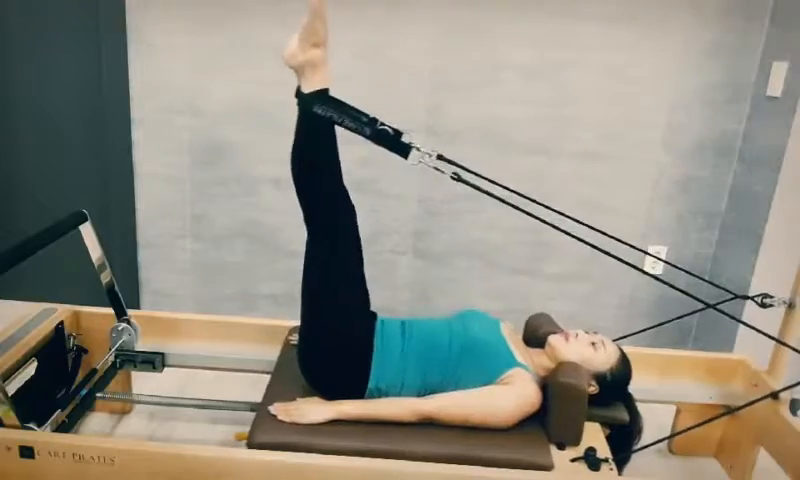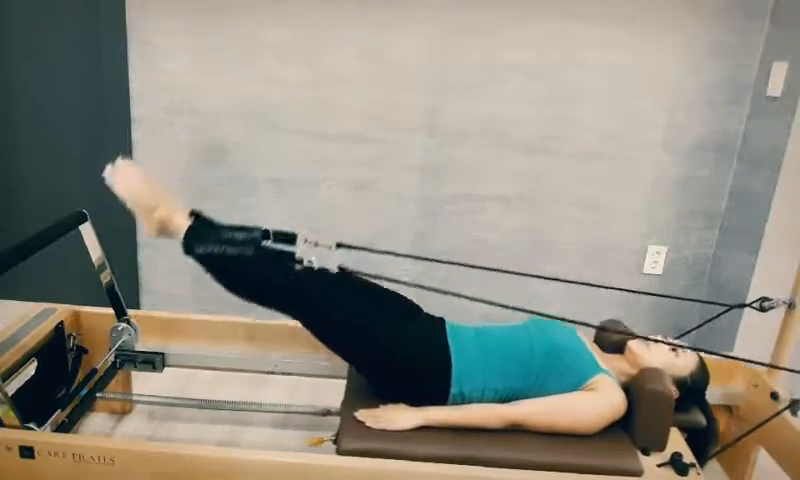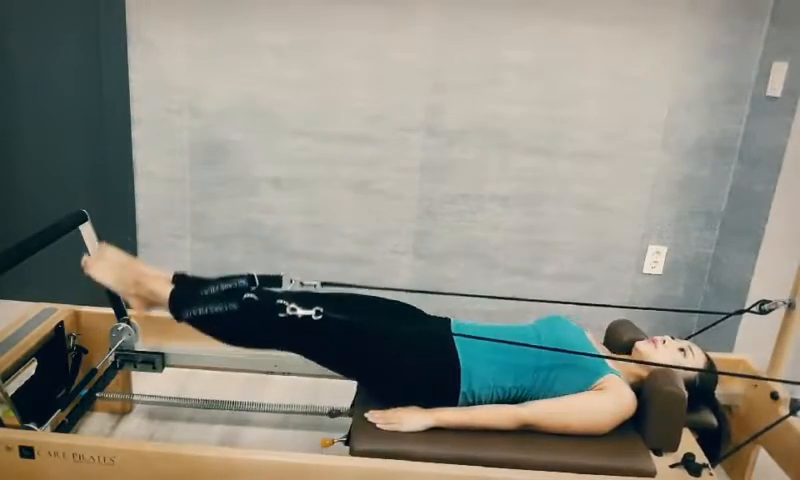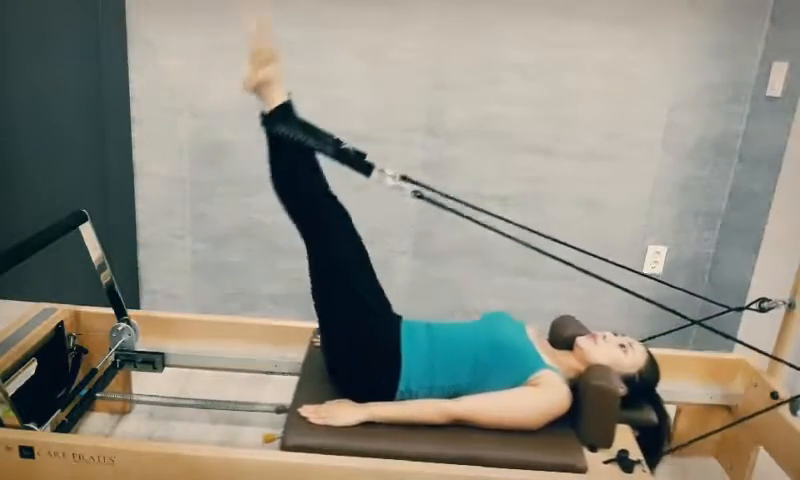
dt=1s
person 1, frame 1
left shoulder: (523, 395)
right shoulder: (510, 340)
left elbow: (424, 410)
left wrist: (331, 410)
left hip: (346, 367)
right hip: (366, 339)
left knee: (331, 223)
right knee: (332, 214)
person 1, frame 2
left shoulder: (608, 401)
right shoulder: (588, 350)
left elbow: (509, 414)
left wrist: (417, 416)
left hip: (431, 376)
right hip: (437, 337)
left knee: (303, 290)
right knee: (307, 275)
left ankle: (177, 223)
right ankle: (179, 220)
person 1, frame 3
left shoulder: (617, 402)
right shoulder: (594, 349)
left elbow: (520, 414)
left wrist: (428, 416)
left hip: (442, 376)
right hip: (440, 337)
left knee: (296, 324)
right knee: (287, 301)
left ankle: (163, 292)
right ankle: (162, 284)
person 1, frame 4
left shoulder: (553, 395)
right shoulder: (538, 344)
left elbow: (454, 410)
left wrist: (362, 410)
left hip: (376, 370)
right hip: (397, 336)
left knee: (326, 226)
right knee: (328, 220)
left ankle: (274, 98)
